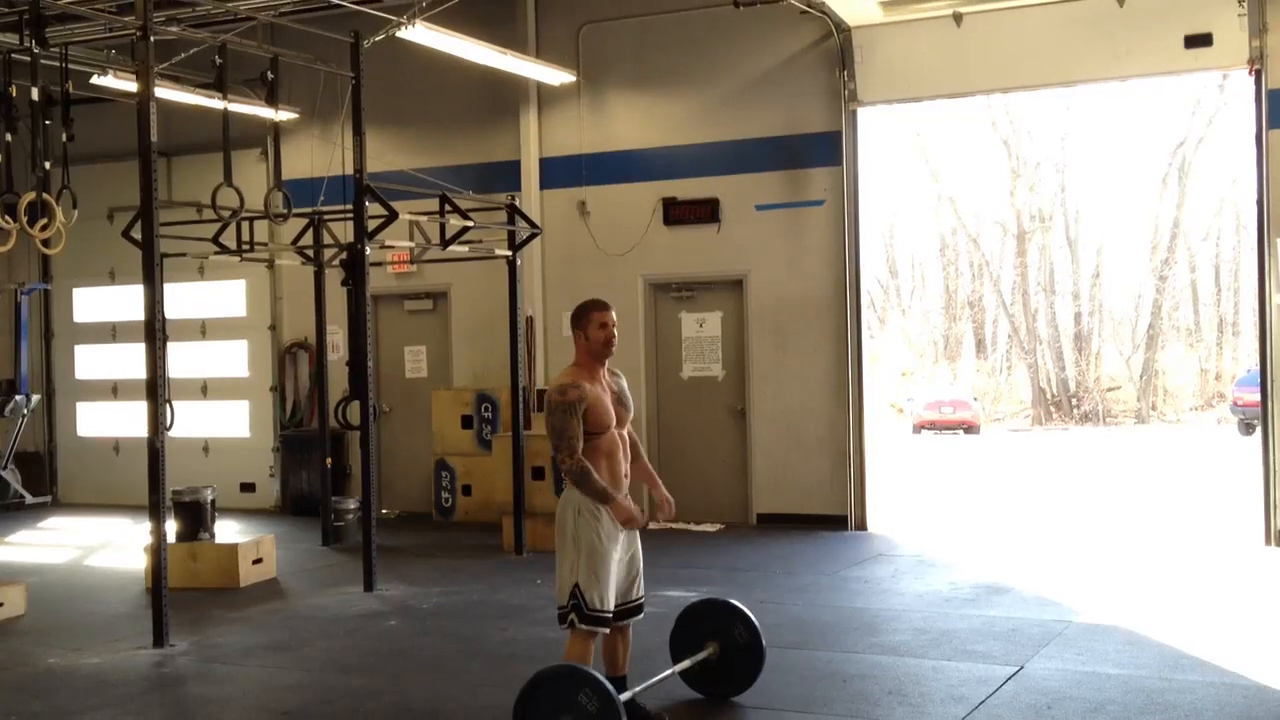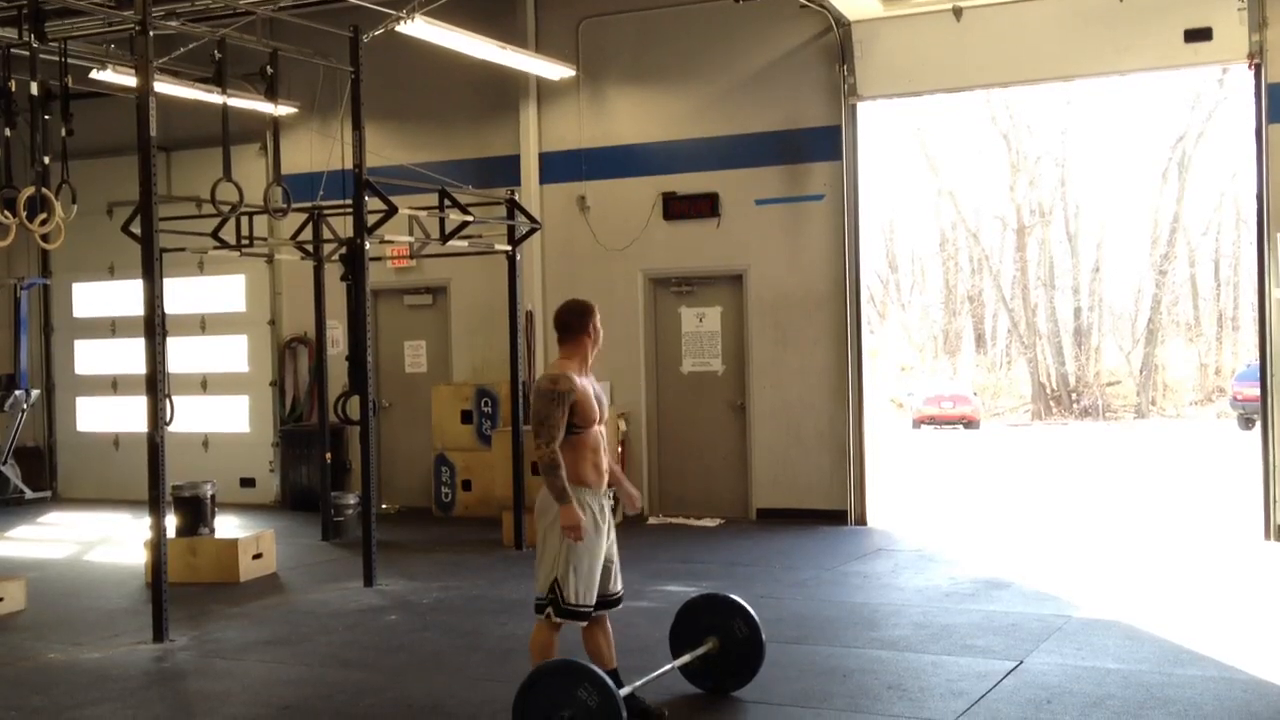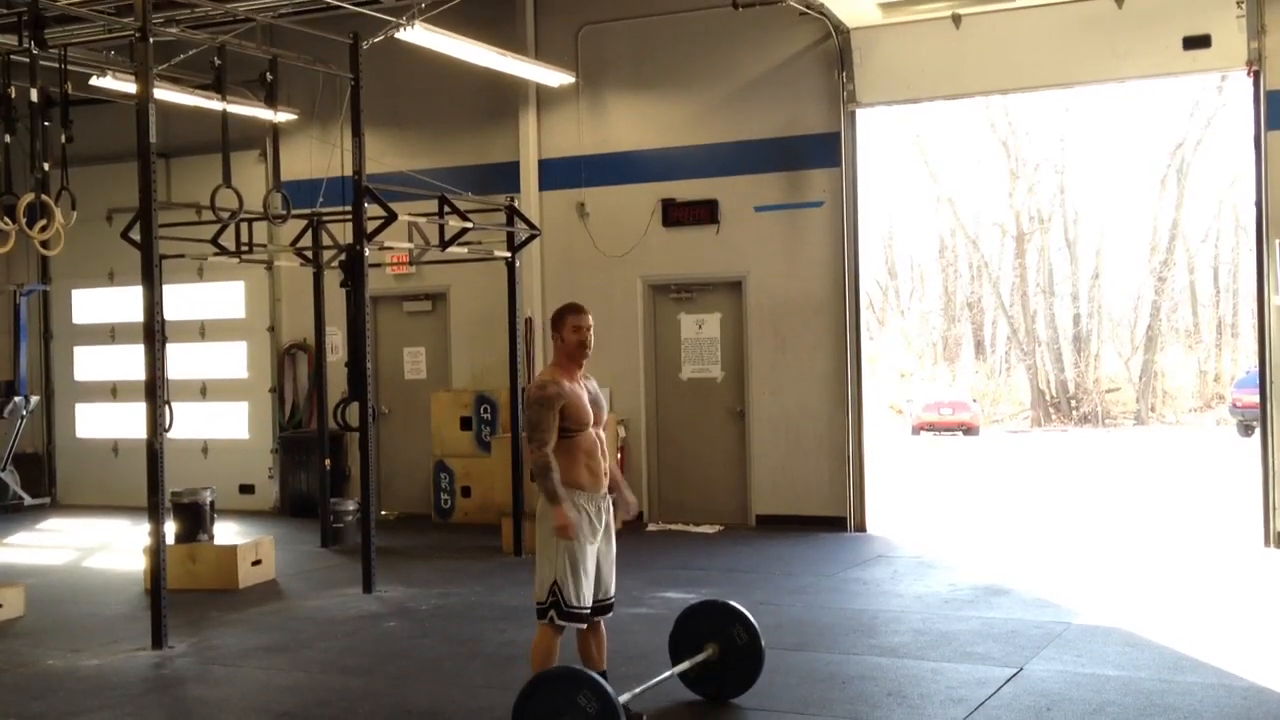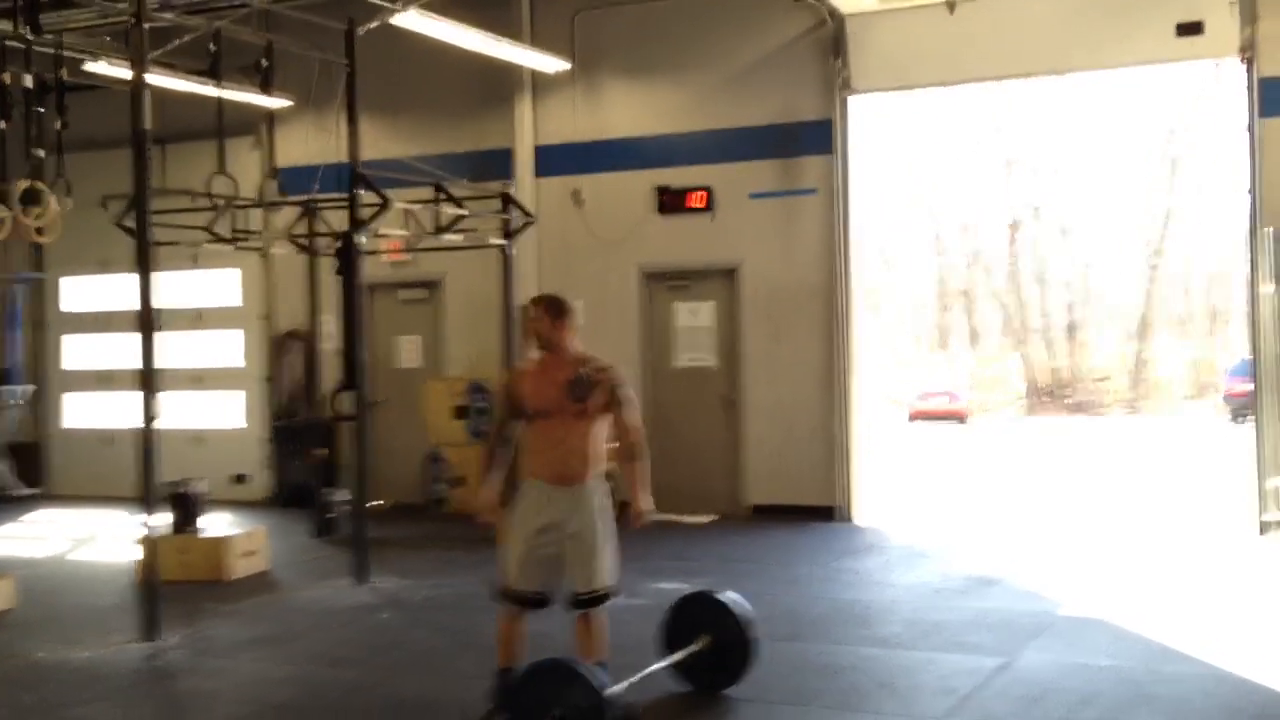
dt=1s
person 1, frame 1
left shoulder: (616, 379)
right shoulder: (567, 390)
right elbow: (570, 461)
left wrist: (656, 486)
right wrist: (615, 503)
left hip: (619, 508)
right hip: (588, 510)
left knee: (623, 614)
right knee: (588, 620)
person 1, frame 2
left shoulder: (586, 379)
right shoulder: (557, 382)
right elbow: (547, 449)
left wrist: (622, 484)
right wrist: (566, 505)
left hip: (597, 501)
right hip: (574, 504)
left knee: (599, 607)
right knee: (556, 611)
person 1, frame 3
left shoulder: (588, 383)
right shoulder: (547, 388)
right elbow: (540, 453)
left wrist: (621, 490)
right wrist: (557, 506)
left hip: (598, 505)
right hip: (569, 509)
left knee: (595, 611)
right knee: (557, 616)
person 1, frame 4
left shoulder: (602, 376)
right shoulder: (520, 378)
left elbow: (630, 436)
right elbow: (499, 436)
left wrist: (640, 490)
right wrist: (488, 487)
left hip: (585, 497)
right hip: (534, 496)
left knee: (589, 603)
right knee: (515, 601)
right ankle: (504, 691)
